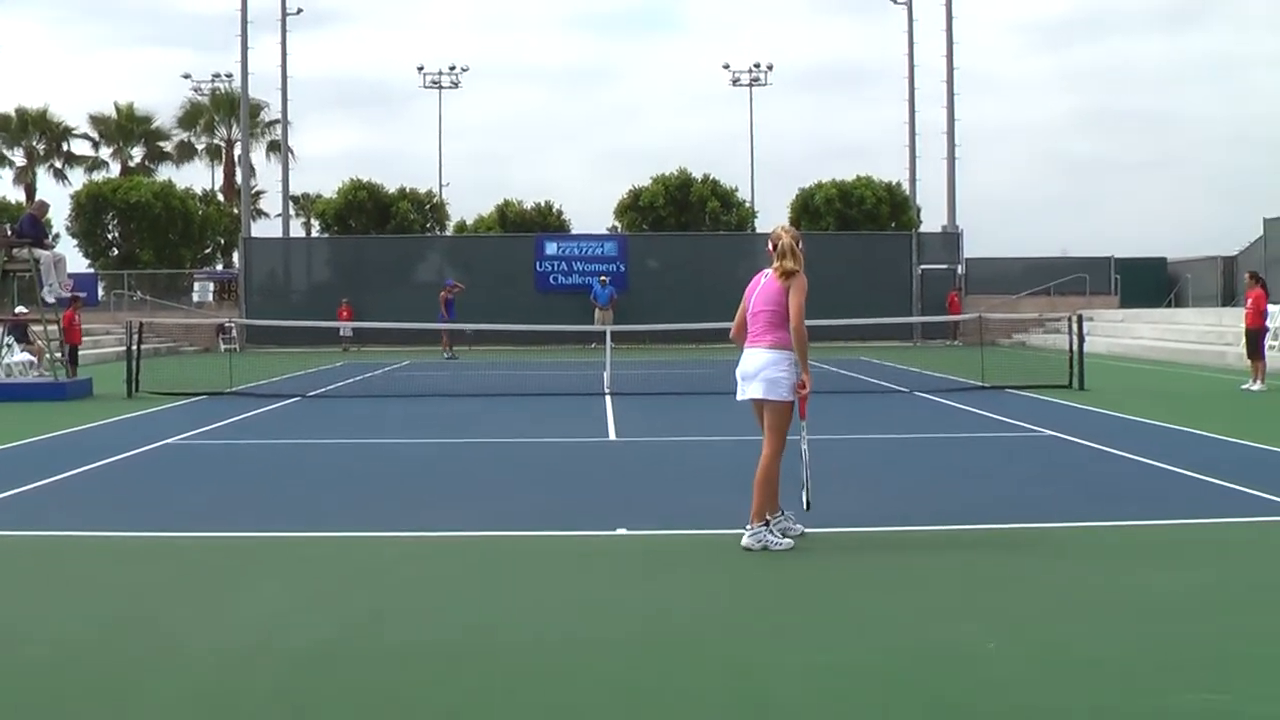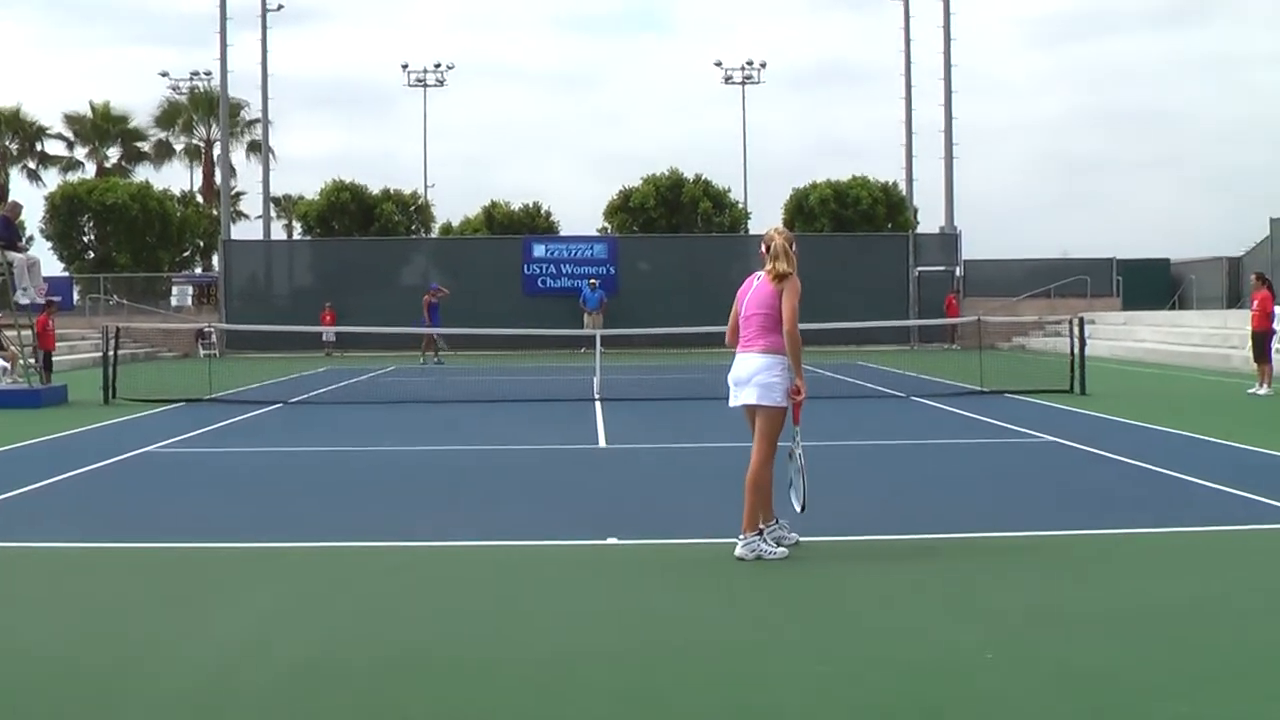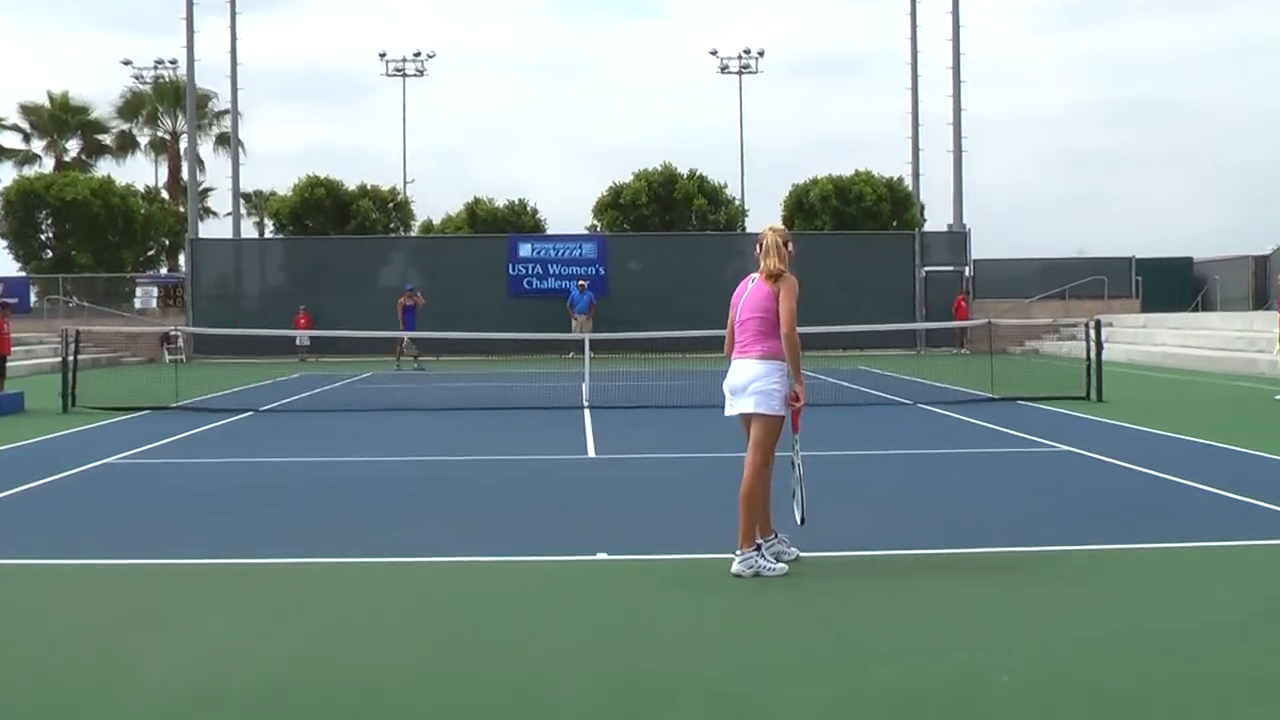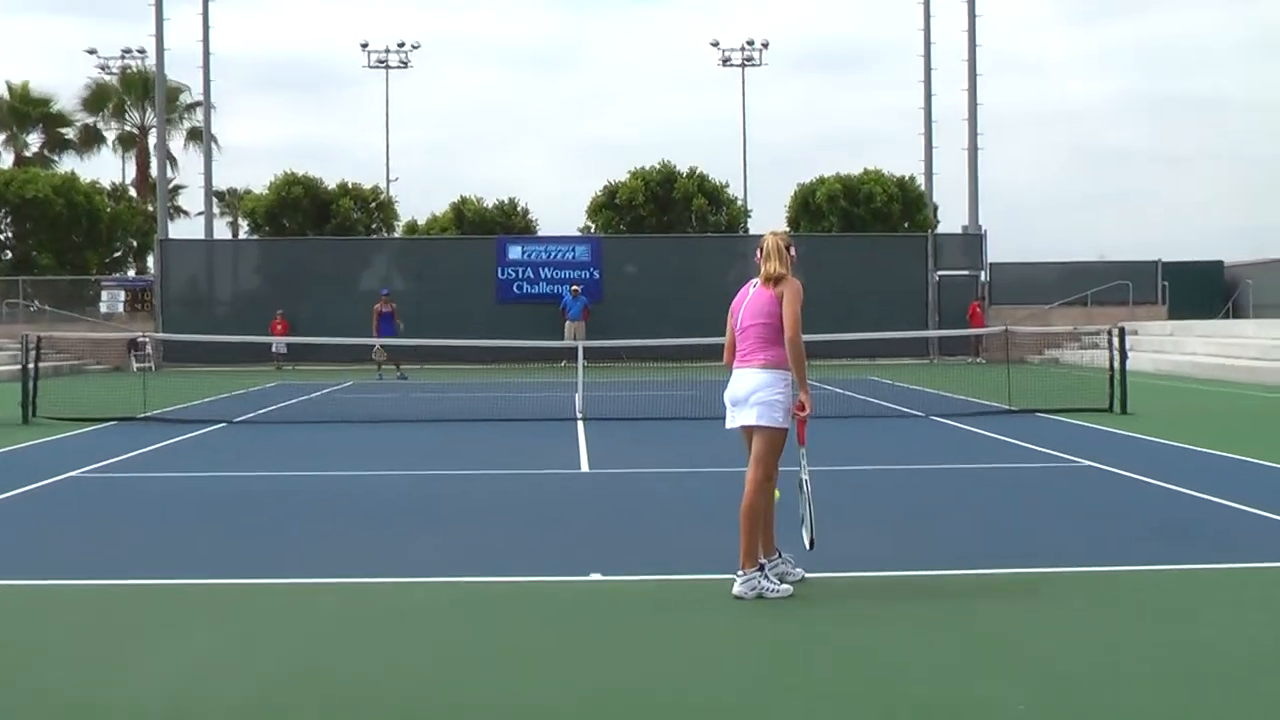
dt=0.2s
person 1, frame 1
left shoulder: (758, 279)
right shoulder: (795, 278)
left elbow: (736, 332)
right elbow: (797, 325)
right wrist: (805, 370)
left hip: (750, 362)
right hip: (776, 362)
left knee: (772, 445)
right knee: (772, 448)
left ankle: (774, 516)
right ankle: (755, 528)
person 1, frame 2
left shoulder: (749, 283)
right shoulder: (788, 281)
left elbow: (730, 338)
right elbow: (789, 329)
right wrist: (798, 375)
left hip: (742, 366)
right hip: (769, 367)
left knee: (765, 451)
right knee: (762, 454)
left ankle: (769, 524)
right ankle: (749, 537)
person 1, frame 3
left shoulder: (744, 285)
right shoulder: (785, 281)
left elbow: (729, 346)
right elbow: (787, 331)
right wrist: (798, 380)
left hip: (738, 373)
right hip: (766, 373)
left knee: (763, 461)
right knee: (756, 465)
left ankle: (767, 539)
right ankle: (746, 553)
person 1, frame 4
left shoulder: (744, 292)
right shoulder: (788, 285)
left elbow: (728, 357)
right elbow: (791, 337)
right wrist: (803, 388)
left hip: (739, 383)
right hip: (769, 383)
left knee: (766, 476)
right knee: (758, 480)
left ankle: (770, 559)
right ankle: (748, 574)
